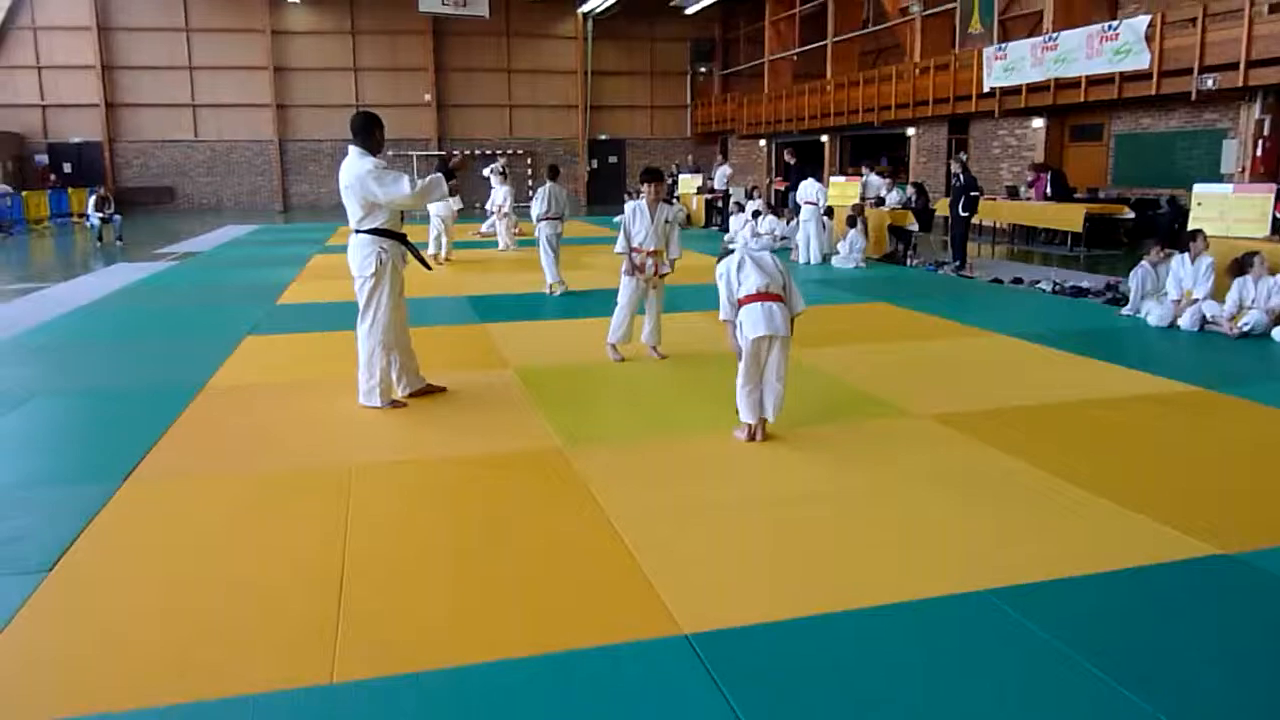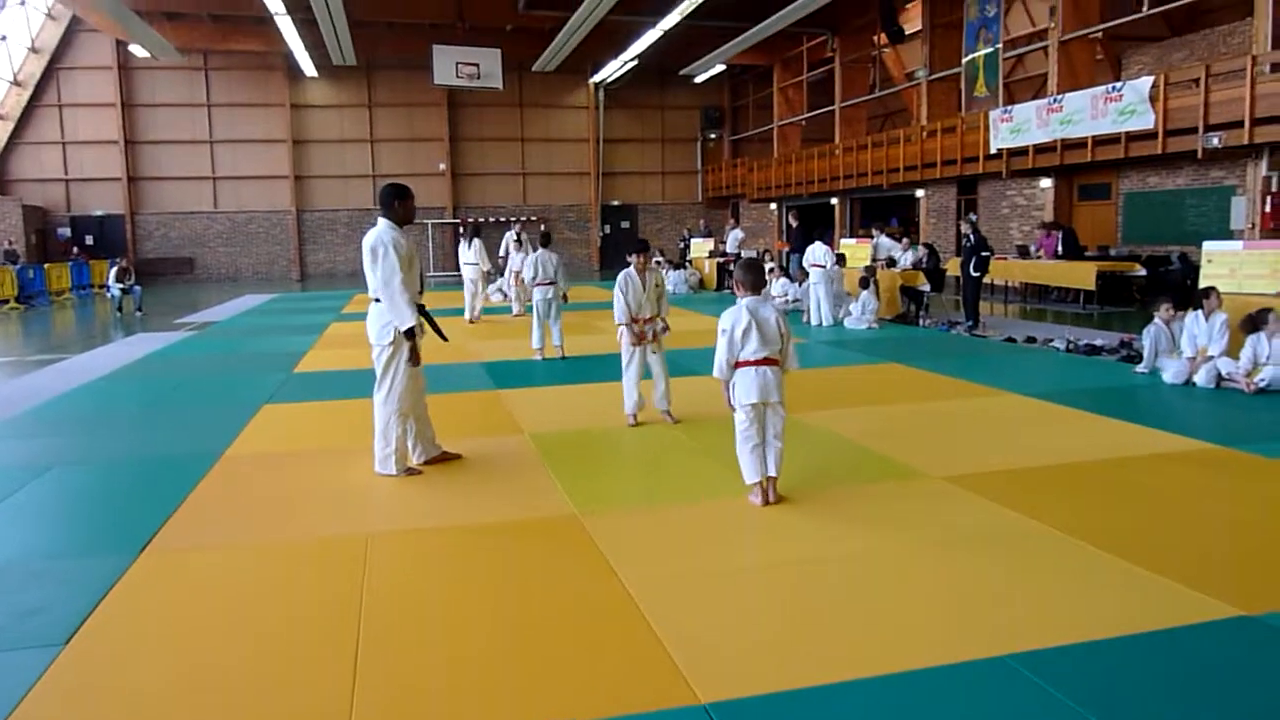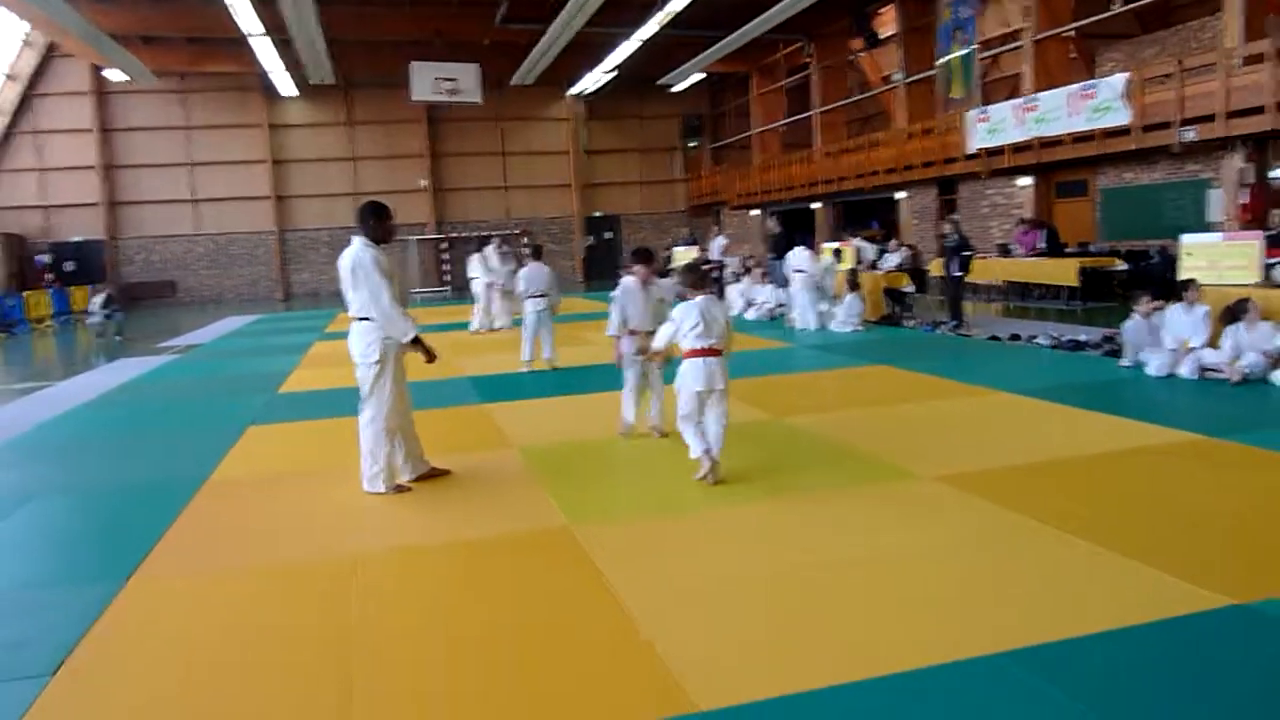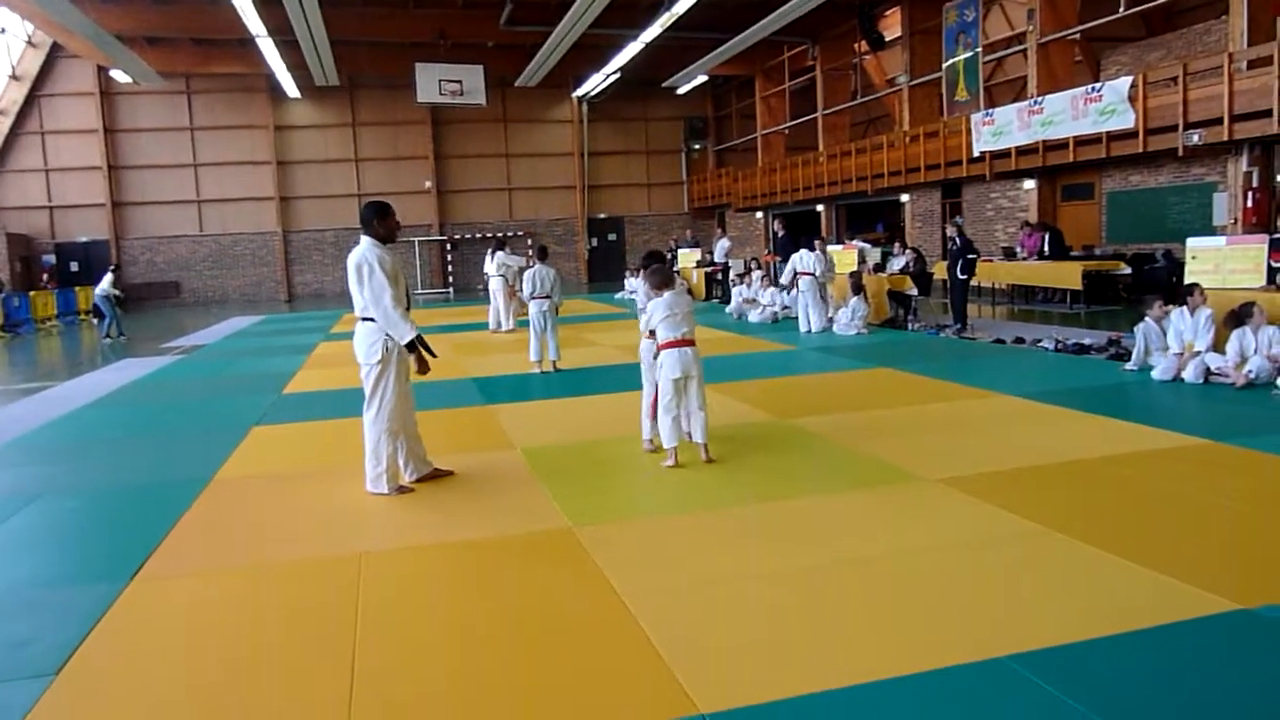
dt=0.7s
person 1, frame 1
left shoulder: (357, 164)
right shoulder: (366, 170)
left elbow: (396, 194)
right elbow: (410, 193)
left wrist: (440, 186)
right wrist: (447, 174)
left hip: (378, 249)
right hip: (375, 252)
left knee: (394, 321)
right knee: (377, 324)
left ankle: (410, 383)
right ankle: (374, 394)
person 1, frame 2
left shoulder: (386, 235)
right shoulder: (387, 239)
right elbow: (394, 291)
left wrist: (410, 329)
right wrist: (410, 335)
left hip: (396, 320)
right hip: (393, 323)
left knee: (412, 390)
right knee: (393, 393)
left ankle: (426, 450)
right ankle: (390, 462)
person 1, frame 3
left shoulder: (360, 253)
right shoulder: (365, 257)
right elbow: (385, 306)
left wrist: (408, 339)
right wrist: (418, 342)
left hip: (379, 336)
right hip: (377, 339)
left knee: (398, 406)
right knee: (380, 411)
left ankle: (415, 467)
right ankle: (378, 480)
person 1, frame 4
left shoulder: (373, 253)
right shoulder: (370, 256)
right elbow: (387, 307)
left wrist: (410, 342)
right wrist: (416, 349)
left hip: (386, 338)
right hip: (380, 340)
left knee: (401, 408)
right knee: (383, 411)
left ankle: (418, 468)
right ankle: (382, 480)
person 2, frame 1
left shoulder: (726, 265)
right shoulder: (769, 257)
left elbow: (728, 302)
right elbow: (792, 295)
left wrist: (732, 336)
right wrist: (790, 327)
left hip: (752, 315)
right hip: (779, 313)
left knee: (747, 375)
right knee: (774, 375)
left ankle: (747, 426)
right ankle: (761, 426)
person 2, frame 2
left shoulder: (731, 315)
right shoulder: (775, 313)
left elbow: (725, 356)
right elbow: (787, 353)
left wrist: (725, 388)
left hip: (745, 379)
right hip: (772, 377)
left knee: (748, 437)
right knee: (774, 436)
left ankle: (758, 490)
right ankle: (772, 487)
person 2, frame 3
left shoulder: (684, 310)
right shoulder: (721, 307)
left elbow: (666, 334)
left wrist: (655, 349)
left hip: (693, 366)
right hip: (718, 364)
left knee: (687, 417)
right knee: (716, 419)
left ankle: (704, 460)
right ankle: (712, 465)
person 2, frame 4
left shoulder: (655, 305)
right shoulder: (687, 299)
left elbow: (645, 327)
left hip: (670, 357)
right hip: (691, 354)
left knee: (668, 408)
right knee: (697, 405)
left ankle: (672, 455)
right ankle: (703, 450)
person 3, frame 1
left shoulder: (668, 211)
right shoulder: (633, 209)
left elbow: (672, 239)
right elbow: (624, 236)
left wrist: (671, 264)
right wrist: (627, 261)
left hip: (656, 263)
right hip: (636, 261)
left knee: (654, 308)
right knee: (626, 305)
left ankle: (652, 345)
right ankle: (611, 343)
person 3, frame 2
left shoulder: (656, 275)
right shoulder: (624, 277)
right elbow: (620, 307)
left wrist: (663, 321)
right wrist: (630, 332)
left hip: (652, 328)
right hip: (631, 330)
left knee: (660, 371)
right knee: (632, 373)
left ankle: (664, 408)
right ankle: (631, 412)
person 3, frame 3
left shoulder: (657, 289)
right shoulder: (624, 289)
left elbow: (661, 318)
right elbow: (617, 319)
right wrist: (618, 348)
left hip: (653, 341)
right hip: (632, 342)
left knee: (656, 385)
right knee: (633, 385)
left ankle: (655, 423)
right ankle: (627, 421)
person 3, frame 4
left shoulder: (674, 287)
right shoulder: (645, 293)
left elbow: (681, 312)
right elbow: (648, 321)
left hip: (673, 344)
right hip: (652, 345)
left knee: (680, 388)
right knee: (651, 392)
left ankle: (686, 429)
right ankle: (648, 437)
